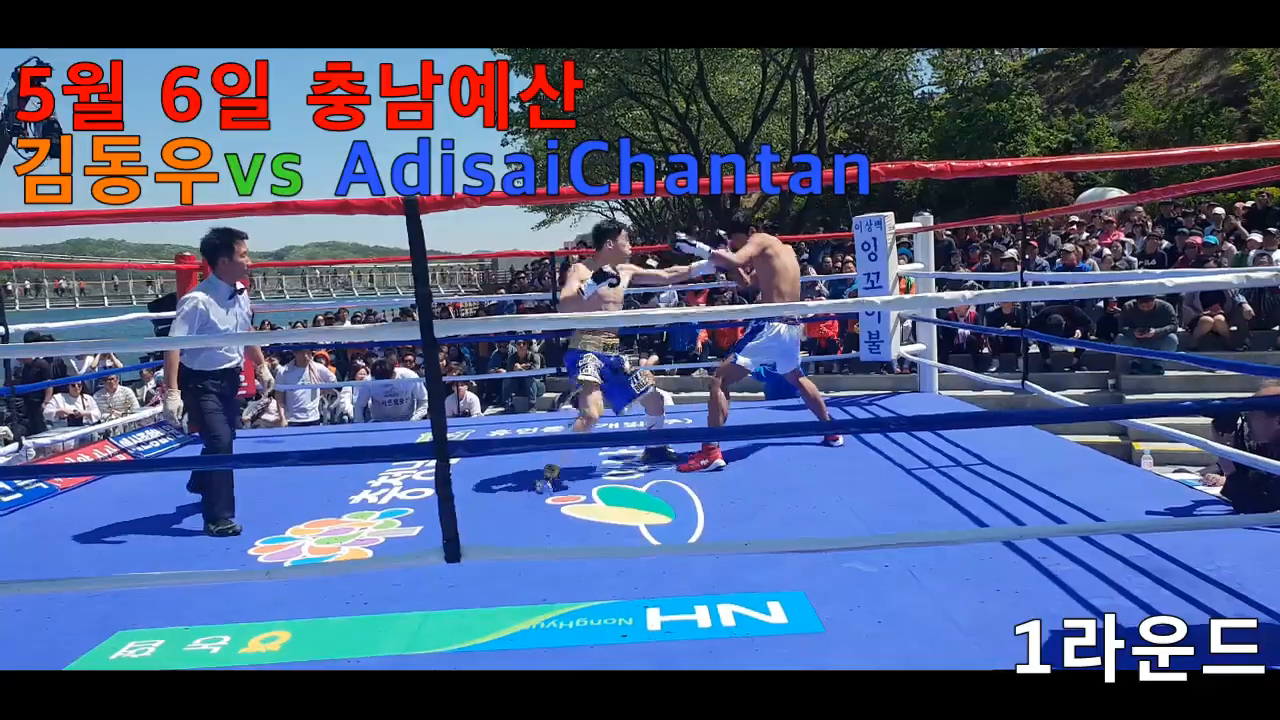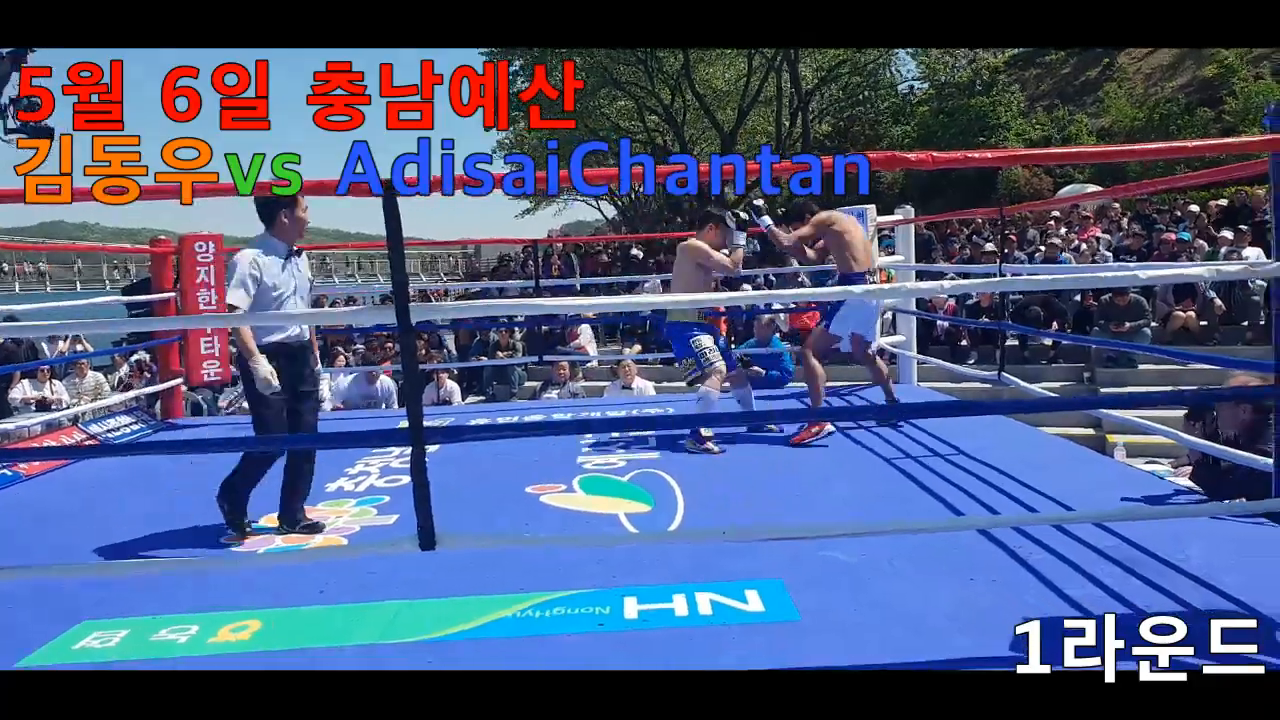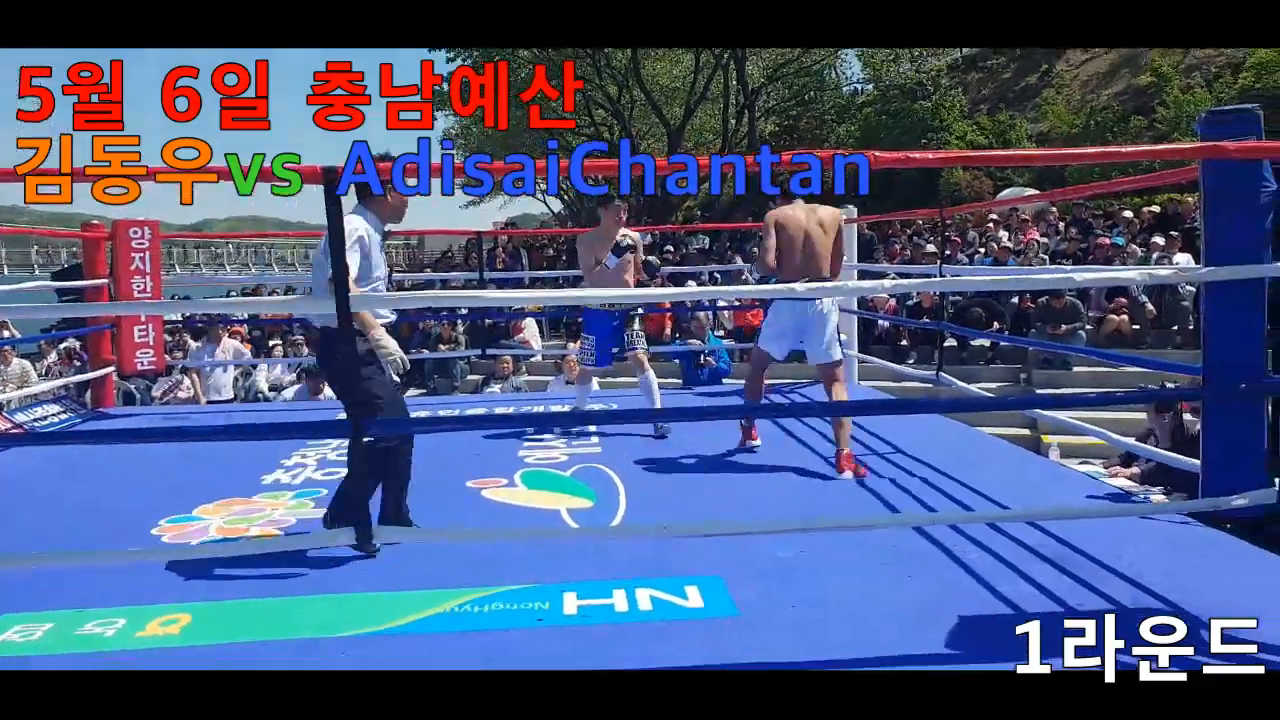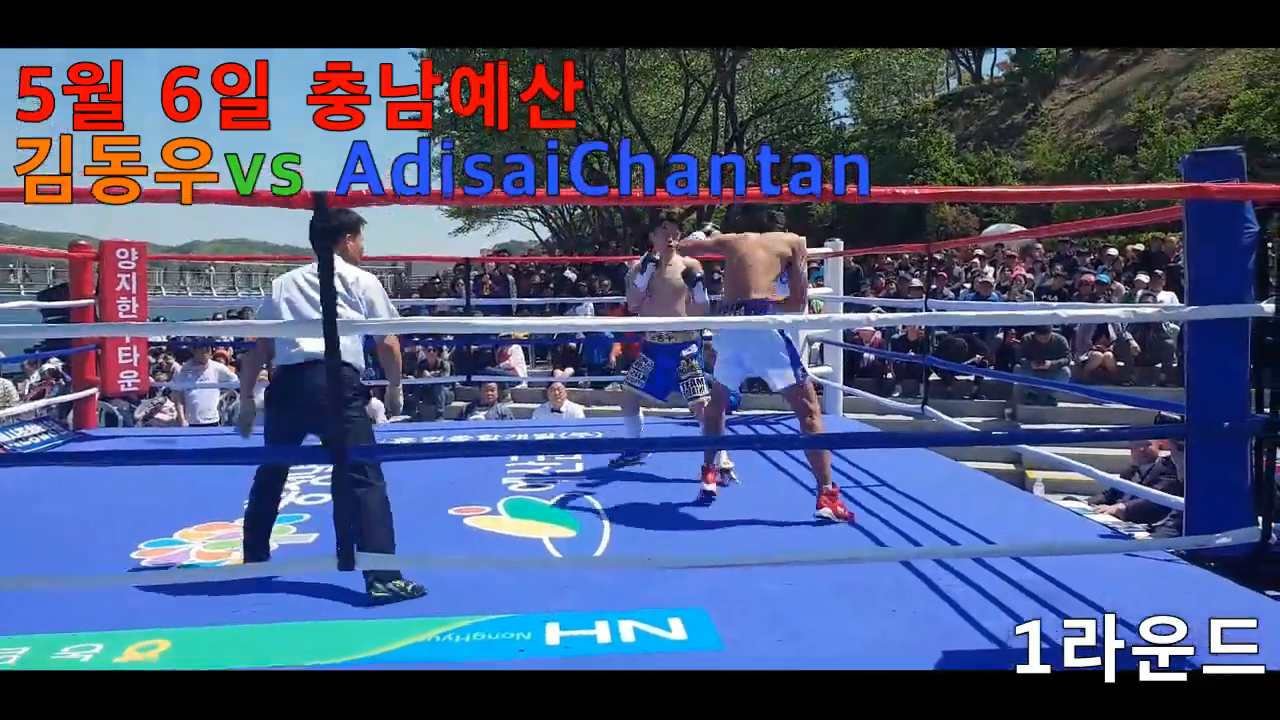
dt=0.7s
person 1, frame 1
left shoulder: (241, 293)
right shoulder: (197, 301)
right elbow: (174, 346)
left wrist: (261, 366)
right wrist: (172, 393)
left hip: (229, 379)
right hip: (203, 382)
left knee: (223, 441)
right knee: (220, 444)
left ankle: (199, 484)
right ankle: (218, 518)
person 1, frame 2
left shoulder: (299, 258)
right shoulder: (249, 260)
right elbow: (236, 316)
left wrist: (313, 354)
right wrist: (257, 361)
left hip: (298, 357)
right hip: (265, 359)
left knee: (304, 437)
right knee: (271, 440)
left ankle: (292, 513)
right ankle: (232, 495)
person 1, frame 3
left shoulder: (367, 231)
right shoulder: (355, 229)
right elbow: (340, 287)
right wrist: (379, 336)
left hip: (358, 347)
right hip: (350, 347)
left knee: (394, 430)
right knee: (387, 432)
left ankle: (394, 521)
right ankle: (344, 519)
person 1, frame 4
left shoulder: (284, 283)
right shoulder: (360, 280)
left elbow: (257, 349)
right elbow: (388, 341)
left wrist: (246, 400)
right wrist: (395, 387)
left hip: (286, 384)
right hip: (336, 382)
left knee: (272, 468)
right knee: (364, 478)
left ankle: (255, 552)
right ankle: (382, 574)
person 2, frame 1
left shoulder: (761, 241)
right shoulder: (783, 248)
left elbow: (734, 261)
right elbow: (750, 284)
left wrist: (699, 248)
right wrist: (724, 261)
left hip: (770, 325)
right hip: (793, 325)
left knee: (718, 381)
right knee: (797, 378)
left ankle: (711, 452)
right ankle: (832, 431)
person 2, frame 2
left shoulder: (825, 218)
right shoulder: (843, 222)
left elbow: (787, 243)
right elbow: (811, 258)
left wrist: (763, 219)
right wrist: (779, 227)
left hip: (854, 294)
left knee: (809, 351)
right knee: (865, 354)
left ankle: (819, 421)
right ankle: (893, 408)
person 2, frame 3
left shoulder: (775, 216)
right shoulder: (832, 214)
left elbow: (767, 265)
right elbow: (836, 268)
left wrist: (756, 266)
left hip: (787, 302)
right hip: (822, 301)
left knee: (756, 365)
right knee: (835, 381)
left ankle: (749, 432)
right ankle: (845, 457)
person 2, frame 4
left shoulder: (732, 241)
right shoulder: (794, 243)
left elbow: (685, 247)
right elbow: (799, 303)
left wrist: (705, 234)
left hip: (727, 328)
right hip: (761, 328)
left knee: (719, 399)
right knee: (809, 410)
left ankle: (708, 475)
right ankle: (827, 497)
person 3, frame 1
left shoulder: (626, 270)
right shoulder: (580, 270)
left elbow: (665, 276)
right elbow: (564, 307)
left wrist: (703, 266)
right wrist: (593, 284)
left hip: (614, 353)
right hip: (587, 352)
left knee: (654, 399)
right knee: (591, 413)
left ankle: (655, 450)
person 3, frame 2
left shoulder: (704, 250)
right shoulder: (694, 247)
left elbow: (734, 270)
right elbow: (732, 268)
left wrist: (738, 235)
right wrist: (738, 236)
left hip: (702, 323)
right hip: (683, 325)
left knee: (735, 371)
right knee: (717, 371)
right ankle: (698, 435)
person 3, frame 3
left shoulder: (633, 238)
right shoulder: (587, 240)
right elbow: (590, 279)
left wrist: (649, 272)
right wrist: (613, 257)
left hip: (628, 309)
right hip: (598, 312)
left knee: (639, 359)
right knee: (587, 368)
right ankle: (578, 412)
person 3, frame 4
left shoulder: (690, 265)
right shoulder: (639, 268)
left elbow: (704, 309)
right elbow: (633, 307)
left wrist: (699, 287)
right wrist: (644, 273)
left hip: (685, 343)
right hip: (653, 343)
left knee: (699, 404)
right knee: (628, 395)
left ankle: (722, 463)
right ankle: (636, 448)
